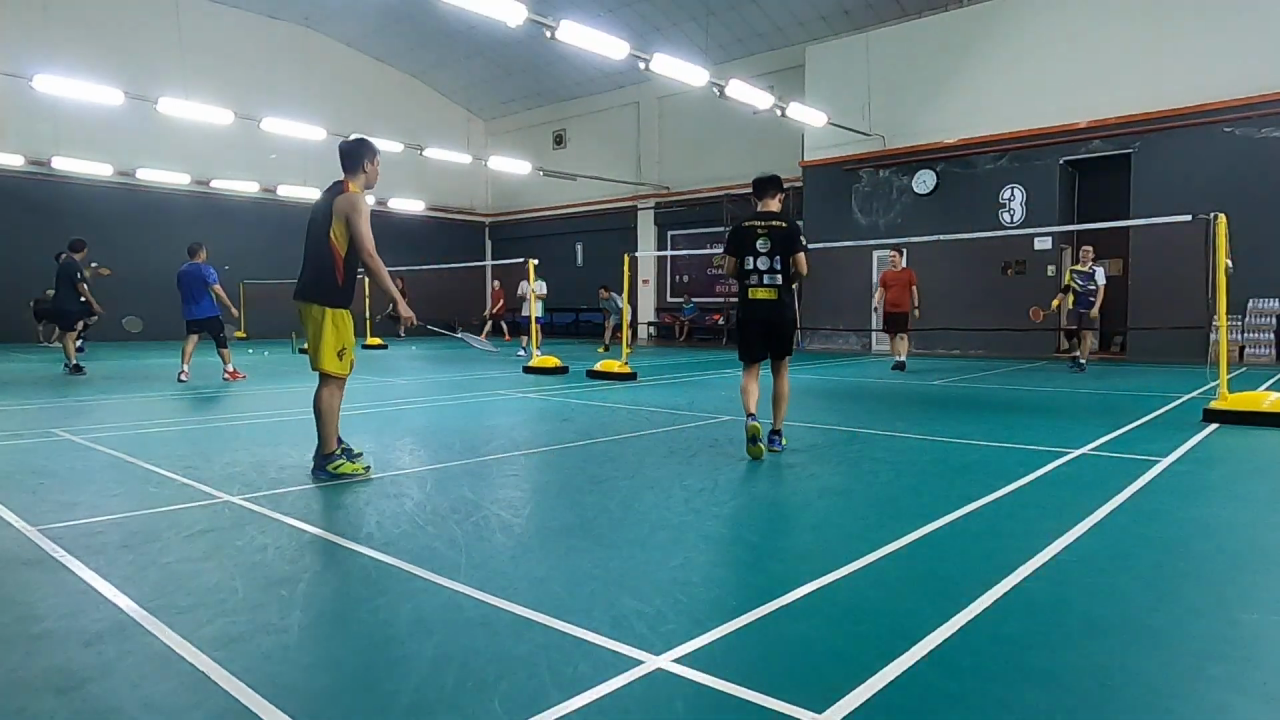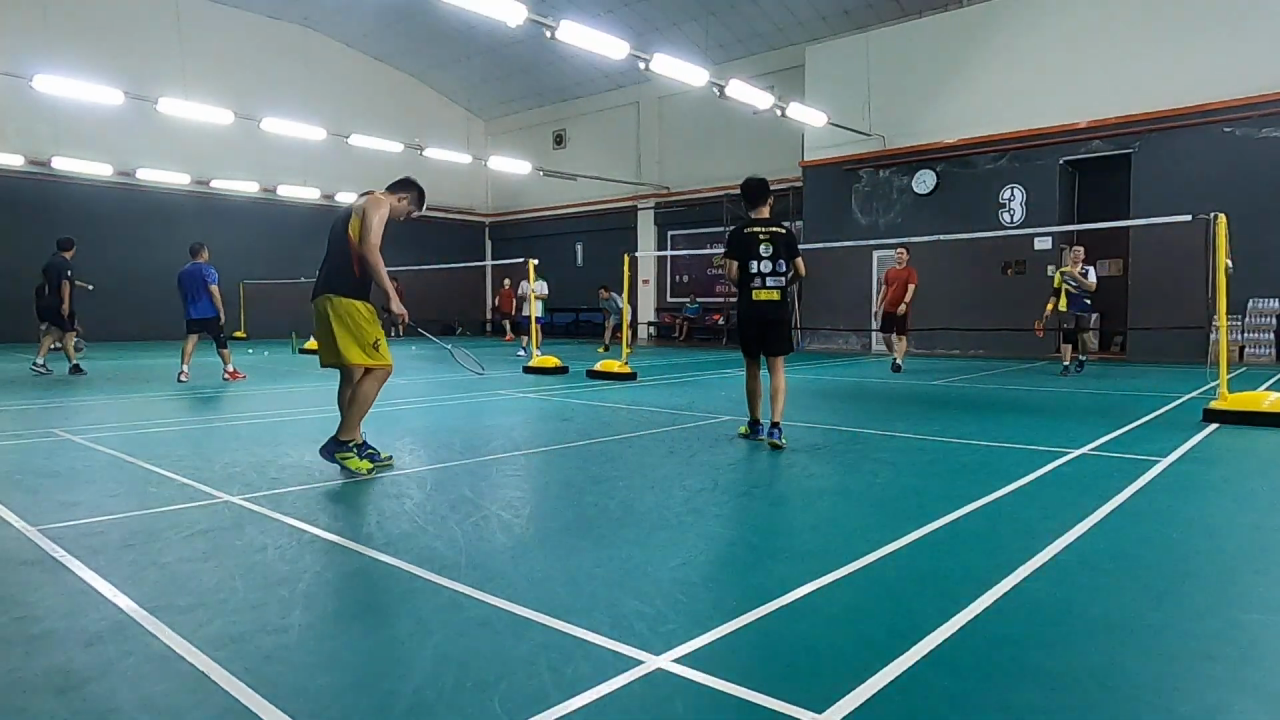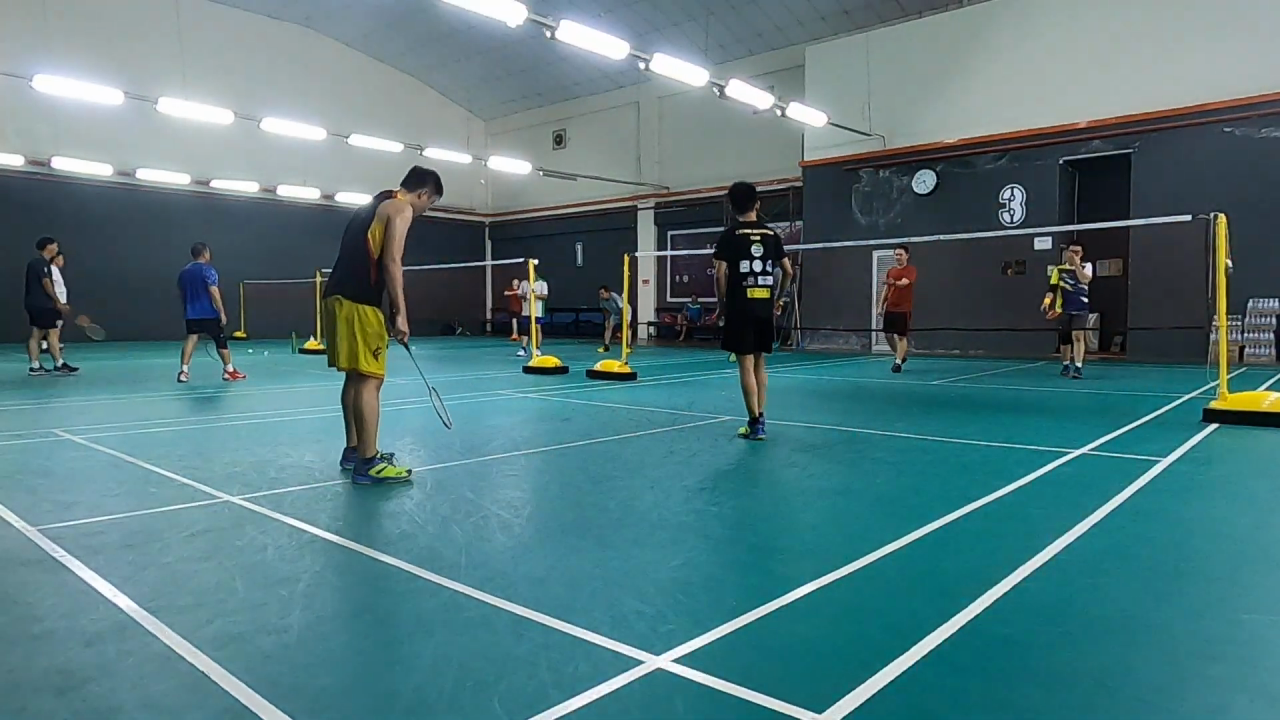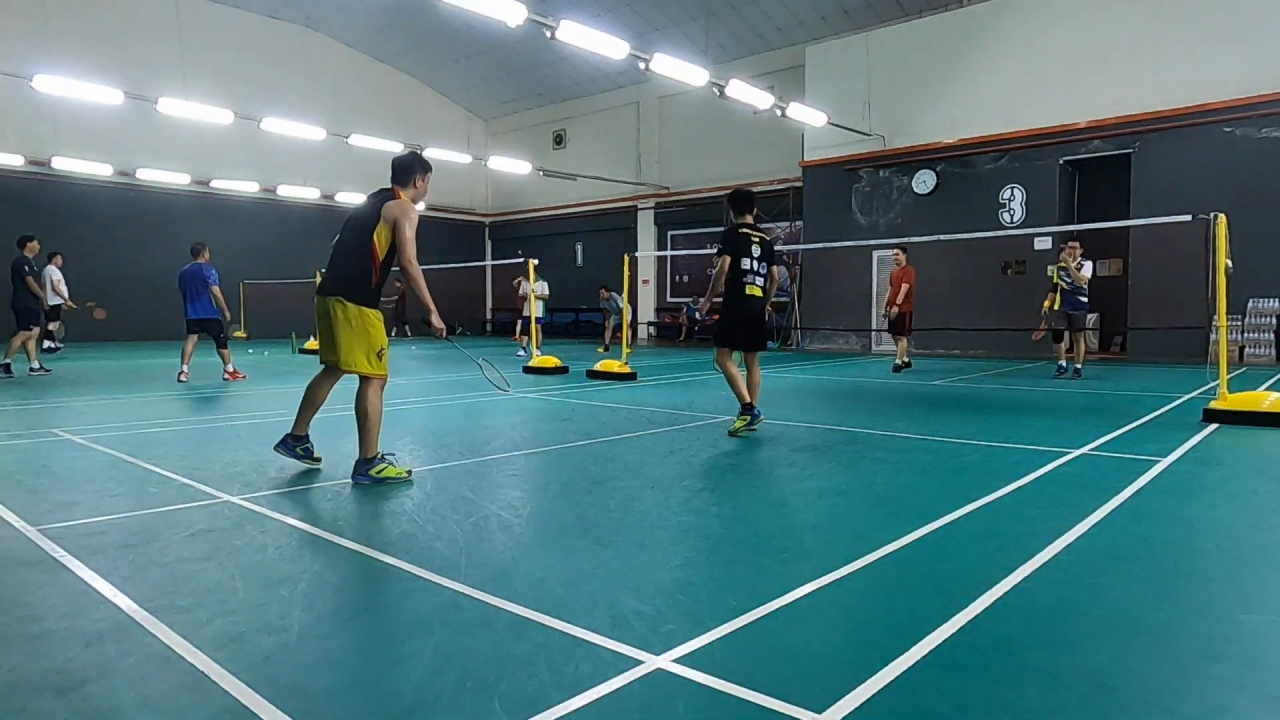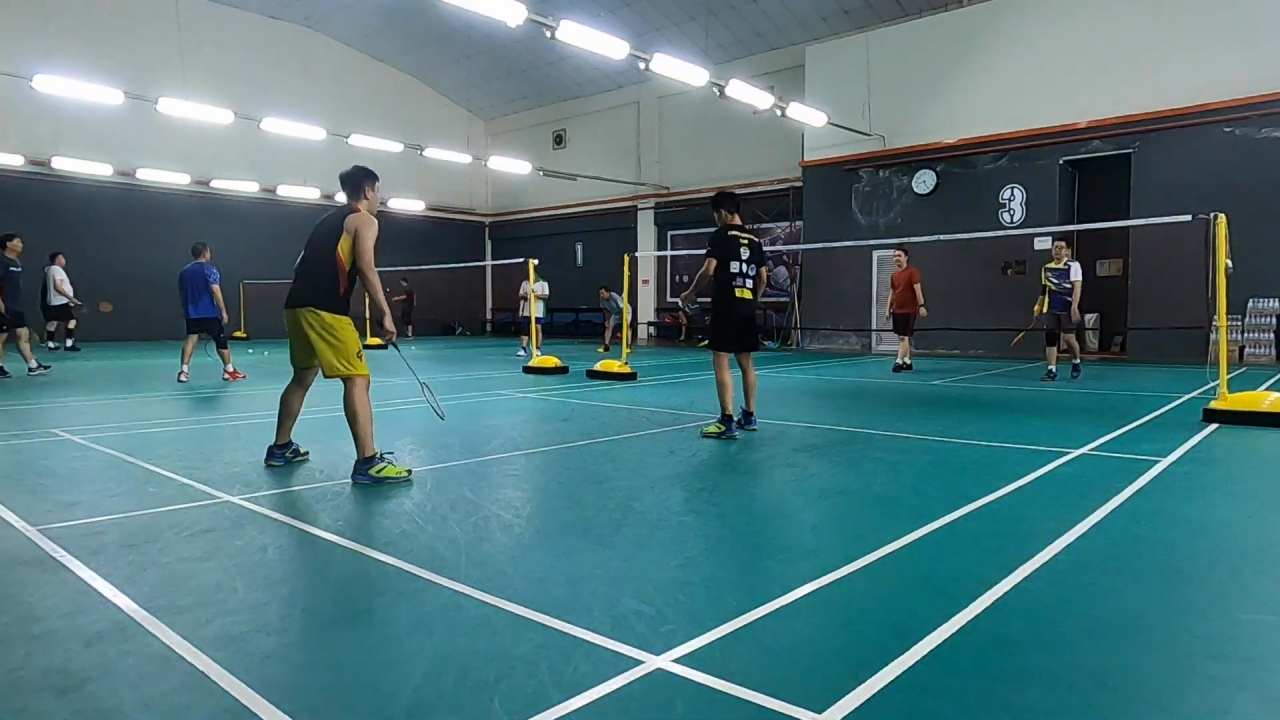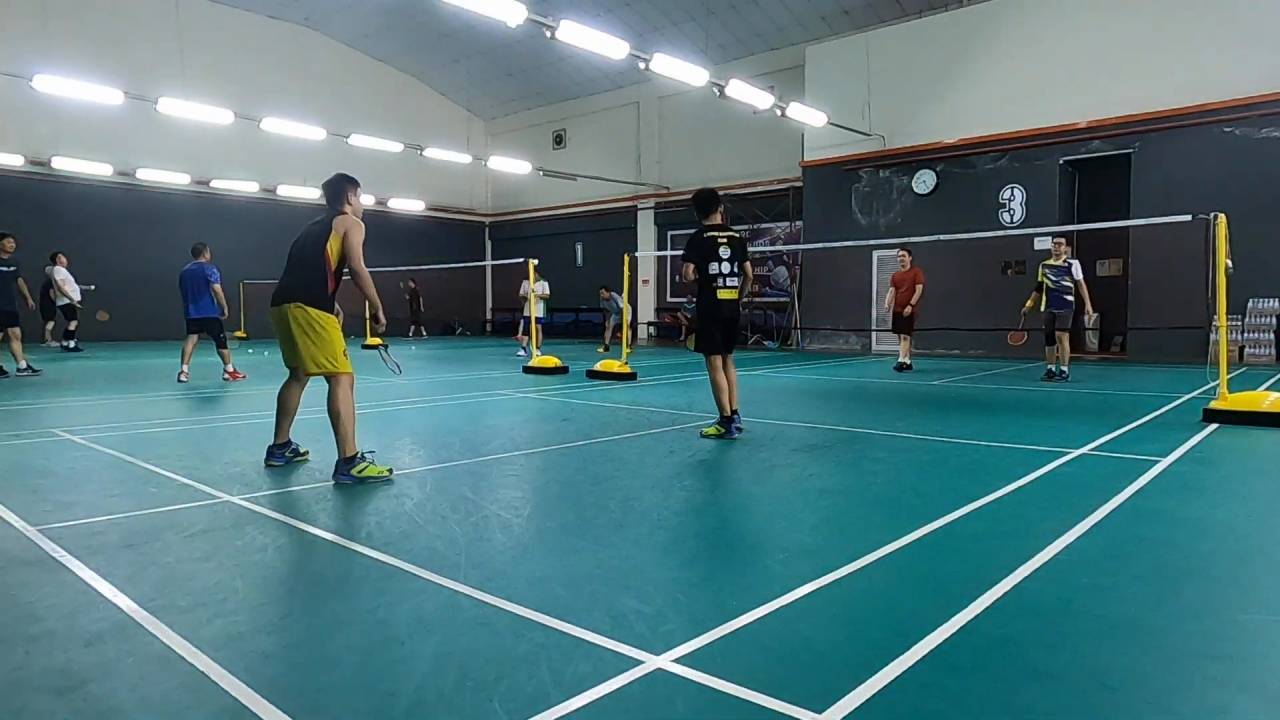
dt=0.4s
person 1, frame 1
left shoulder: (330, 197)
right shoulder: (354, 199)
right elbow: (368, 257)
right wrist: (398, 301)
left hip: (314, 296)
right hip: (329, 301)
left knee: (336, 374)
right knee: (332, 377)
left ankle: (332, 443)
right ankle: (328, 459)
person 1, frame 2
left shoulder: (360, 205)
right shoulder: (378, 203)
right elbow: (370, 252)
right wrist: (392, 298)
left hip: (328, 296)
right hip: (346, 298)
left knee: (353, 373)
right knee: (379, 367)
left ankle: (353, 445)
right ankle: (341, 442)
person 1, frame 3
left shoulder: (375, 205)
right shoulder: (401, 208)
right elbow: (391, 261)
right wrist: (400, 313)
left hip: (336, 297)
right hip: (358, 302)
left knee: (356, 377)
right knee: (370, 379)
left ankle: (354, 450)
right ankle: (367, 463)
person 1, frame 4
left shoulder: (370, 204)
right shoulder: (404, 209)
left elbow: (338, 246)
right elbow: (407, 262)
right wrist: (432, 311)
left hip: (329, 295)
right hip: (356, 302)
left knee: (332, 370)
right knee: (373, 378)
left ankle: (296, 438)
right ankle: (368, 463)
person 1, frame 5
left shoulder: (328, 221)
right shoulder: (365, 220)
left elbow: (304, 265)
right elbow: (366, 270)
right wrist: (385, 315)
left hip: (296, 306)
right hip: (325, 310)
left knee: (303, 377)
right knee: (358, 381)
left ankle: (280, 448)
right ankle: (369, 463)
person 1, frame 6
left shoulder: (316, 226)
right shoulder: (351, 223)
right elbow: (357, 268)
left wrist: (327, 300)
right wrist: (377, 309)
left hip: (282, 305)
right hip: (309, 309)
left knee: (299, 375)
right knee: (341, 378)
left ankle: (280, 447)
right ankle: (349, 462)
person 2, frame 1
left shoulder: (740, 229)
right shoulder: (789, 227)
left elbow: (729, 269)
right elbow: (801, 270)
left hip: (750, 308)
right hip: (780, 308)
left knee: (750, 370)
right knee: (780, 370)
left ankle: (751, 418)
right ankle: (776, 434)
person 2, frame 2
left shoulder: (739, 234)
right shoulder: (785, 233)
left elbow: (732, 274)
right elbow: (800, 272)
left hip: (750, 309)
right hip: (778, 308)
left knee: (752, 366)
right knee: (776, 368)
left ankle: (755, 424)
right ankle: (775, 425)
person 2, frame 3
left shoulder: (730, 235)
right shoulder: (771, 235)
left elbow: (720, 274)
right elbow: (788, 272)
left wrist: (721, 303)
right wrist: (778, 299)
left hip: (740, 307)
right hip: (765, 306)
left knee: (746, 365)
right knee: (759, 362)
left ankle: (755, 423)
right ankle: (759, 415)
person 2, frame 4
left shoulder: (733, 233)
right shoulder: (765, 239)
left elbow: (723, 268)
right elbow: (774, 278)
left wrist: (708, 299)
right wrist: (766, 305)
left hip: (737, 304)
right hip: (757, 305)
left knee: (723, 358)
right knee: (752, 361)
left ankle: (748, 407)
right ankle: (751, 411)
person 2, frame 5
left shoulder: (721, 235)
right shoulder: (754, 240)
left elbow: (708, 270)
right elbow: (762, 279)
left wrist: (690, 292)
left hip: (726, 307)
right hip: (748, 307)
left knee: (721, 362)
right knee: (746, 362)
left ankle: (727, 421)
right ankle: (749, 415)
person 2, frame 6
left shoulder: (698, 238)
right shoulder: (737, 237)
left elbow: (687, 275)
right elbow: (748, 275)
left wrist: (701, 278)
left hip: (710, 308)
right hip: (732, 308)
left knee: (714, 364)
right knee: (727, 361)
left ankle: (726, 422)
right ankle: (734, 415)
